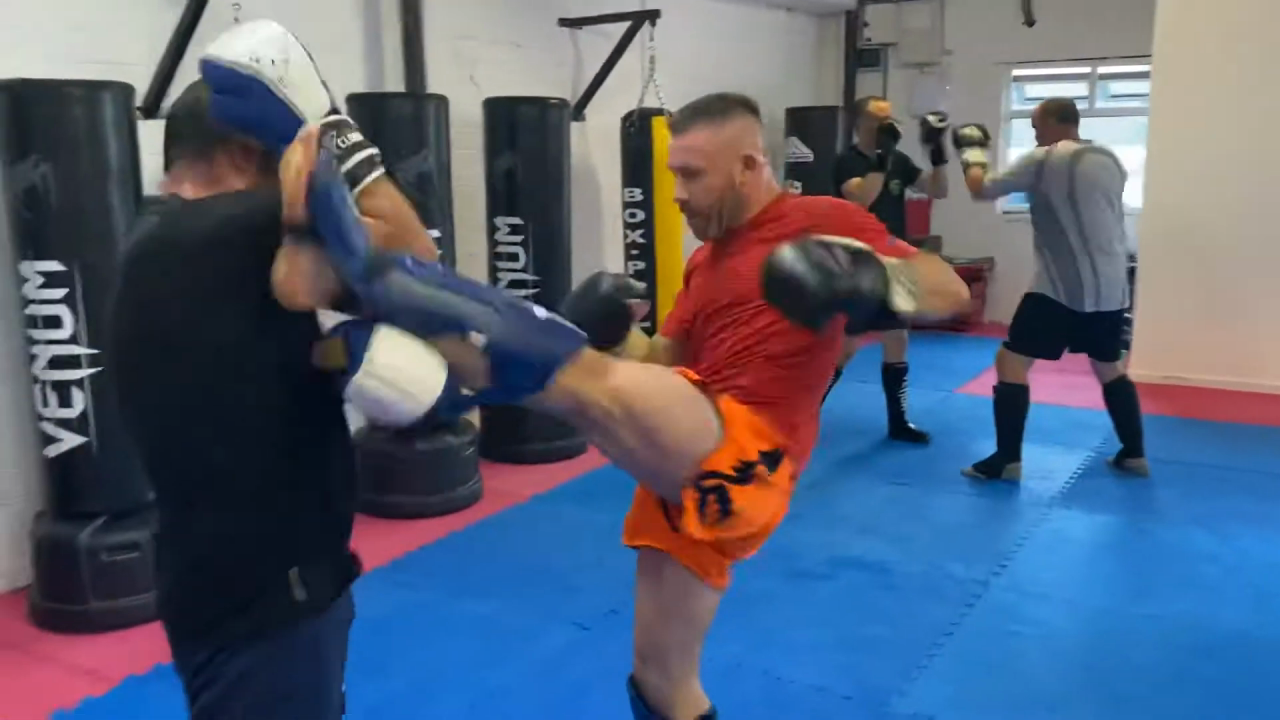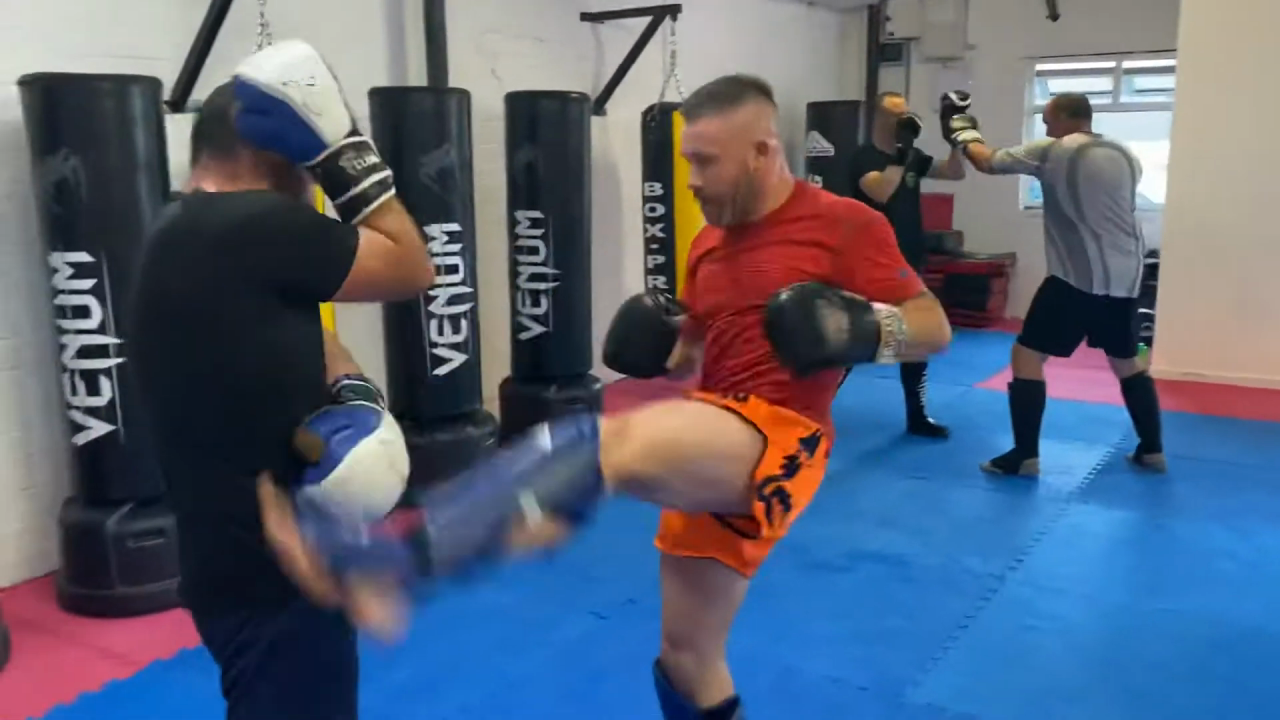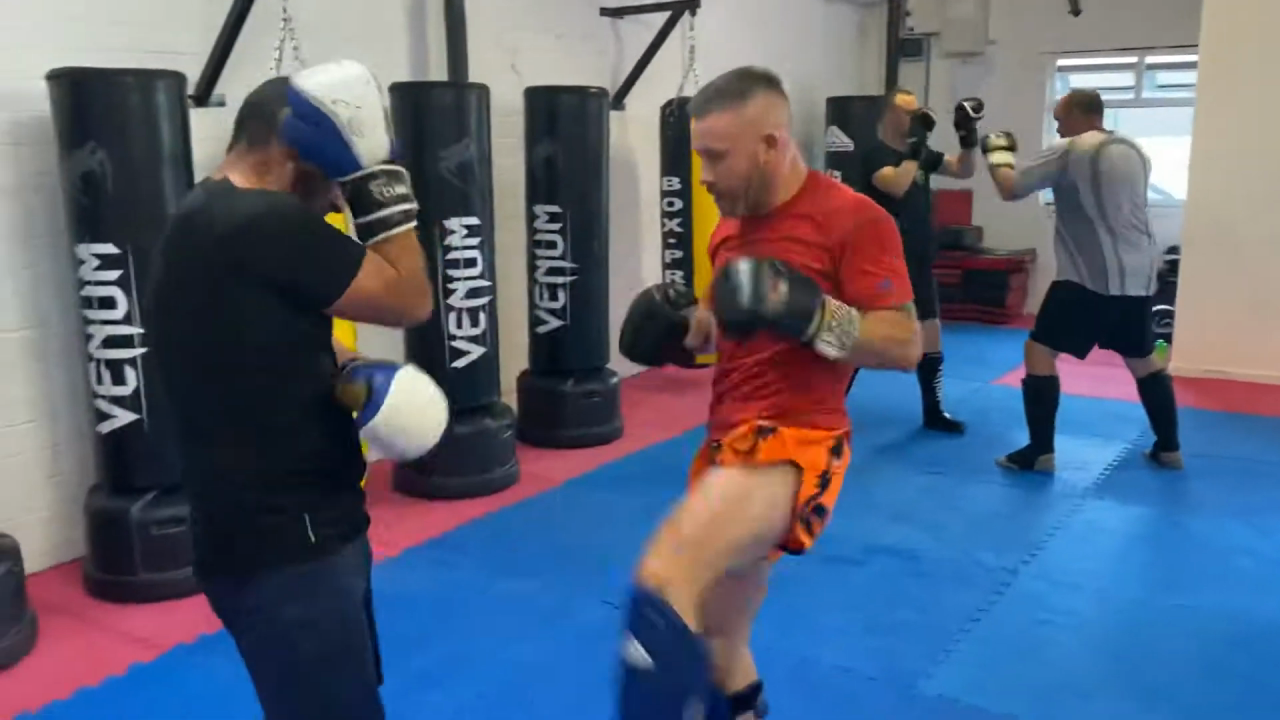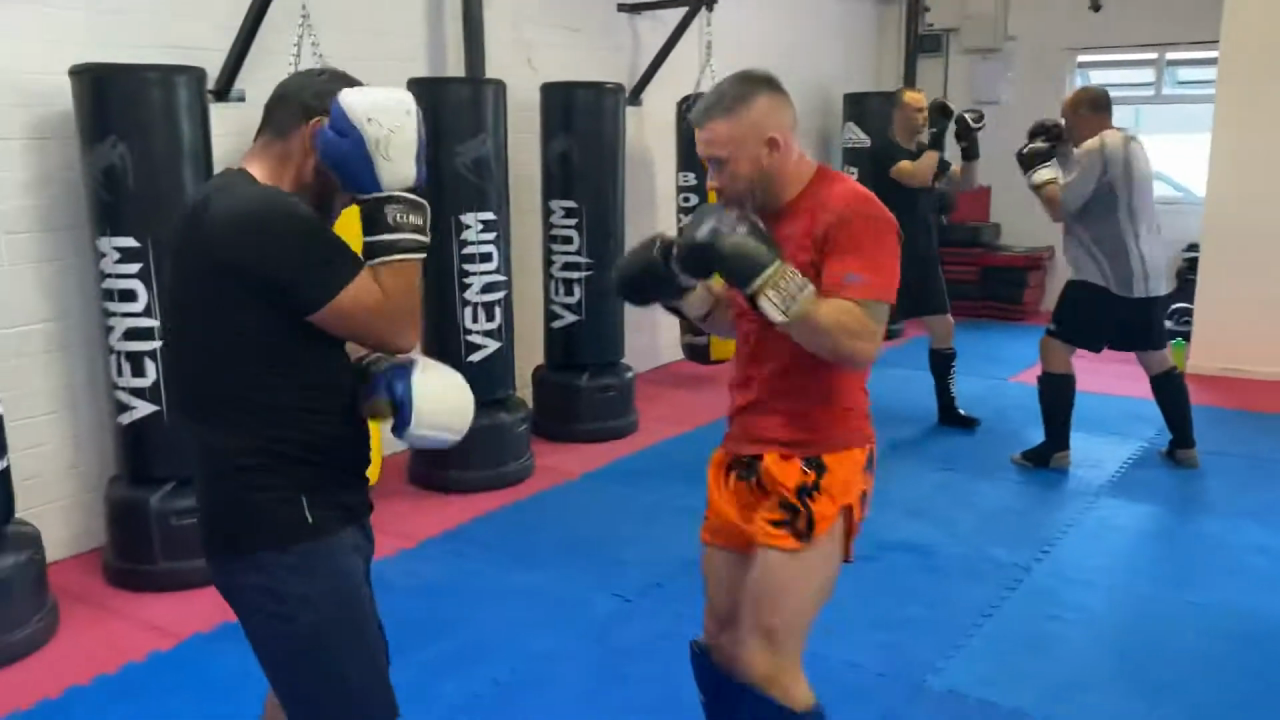
dt=0.1s
person 1, frame 1
left shoulder: (824, 222)
right shoulder: (706, 262)
left elbow: (947, 290)
right elbow: (662, 359)
left wrist: (871, 280)
right wrist: (616, 327)
left hip: (738, 449)
right hip: (693, 467)
left knee: (578, 379)
right knee: (661, 674)
person 1, frame 2
left shoulder: (846, 225)
right shoulder: (712, 243)
left elbow: (933, 327)
left wrist: (869, 328)
right wrist: (674, 342)
left hip: (774, 444)
right hip: (725, 476)
left knee: (602, 442)
right knee: (687, 657)
left ankle: (404, 551)
person 1, frame 3
left shoulder: (853, 221)
right shoulder: (730, 227)
left elbow: (903, 346)
left wrist: (809, 318)
right wrist: (687, 324)
left hip: (791, 448)
right hip: (732, 447)
left knee: (664, 579)
right knee: (713, 643)
person 1, frame 4
left shoulder: (851, 213)
right shoulder: (754, 211)
left elbow: (860, 342)
left wrist: (763, 271)
right wrist: (687, 294)
left hip: (818, 460)
right hip: (747, 453)
left knee: (766, 663)
right knee: (721, 638)
person 2, frame 1
left shoulder: (179, 242)
right shoulder: (218, 236)
right elbow: (410, 257)
left wrist: (354, 357)
left hip: (278, 578)
right hip: (259, 593)
person 2, frame 2
left shoulder: (199, 239)
right shoulder: (251, 225)
left elbow: (287, 358)
right elbow: (410, 270)
right wrist: (339, 148)
left hip: (259, 547)
right hip: (274, 564)
person 2, frame 3
left shoulder: (213, 225)
right shoulder: (259, 222)
left elbow: (298, 349)
right elbow: (408, 298)
left wrist: (362, 381)
right wrist: (371, 165)
left hip: (278, 529)
right hip: (283, 543)
person 2, frame 4
left shoulder: (257, 213)
right shoulder: (261, 221)
left elbow: (315, 355)
right elbow: (393, 326)
left wrist: (375, 379)
right wrist: (393, 191)
left hip: (302, 513)
right hip: (284, 527)
person 3, frame 1
left shoulder: (1043, 160)
right shoulder: (1110, 160)
left elbow: (981, 189)
left wrist: (972, 149)
left hip: (1061, 287)
right hip: (1110, 288)
left knee: (1011, 362)
right knee: (1110, 368)
left ankle: (1006, 459)
right ankle: (1134, 454)
person 3, frame 2
left shoulder: (1052, 151)
right shoulder: (1124, 156)
left elbow: (988, 162)
left wrist: (960, 126)
left hip: (1077, 278)
right hip: (1124, 278)
left knee: (1026, 357)
right knee: (1127, 362)
left ankle: (1024, 455)
right ankle: (1151, 449)
person 3, frame 3
left shoulder: (1070, 151)
right shoulder: (1134, 152)
left elbow: (1010, 188)
left wrist: (996, 148)
left hip: (1089, 279)
right hip: (1138, 277)
left knee: (1039, 353)
right knee: (1142, 361)
left ankle: (1040, 450)
right ankle: (1169, 447)
person 3, frame 4
left shoulder: (1098, 149)
right shoulder: (1125, 145)
left elbow: (1058, 208)
left wrist: (1039, 166)
right wrist: (1049, 151)
left hip: (1103, 278)
right hip: (1145, 279)
left knee: (1054, 350)
right knee: (1155, 359)
left ankle: (1055, 449)
right ankle: (1184, 445)
person 4, frame 1
left shoulder: (898, 160)
right shoulder: (847, 162)
left elbow: (938, 190)
right elbow: (862, 200)
left wrist: (937, 150)
right wrist: (882, 158)
left knee: (897, 342)
right knee: (843, 347)
left ankle: (898, 422)
person 4, frame 2
left shoulder: (911, 156)
right shoulder: (864, 157)
left elbow: (956, 173)
right elbow: (881, 192)
right wrist: (902, 150)
left hip: (906, 265)
left ankle: (917, 417)
person 4, frame 3
left shoulder: (921, 153)
right shoulder: (875, 155)
left elbow: (964, 171)
right elbow: (897, 187)
left wrist: (968, 136)
right wrist: (916, 145)
left hip: (916, 262)
left knee: (931, 333)
left ankle: (933, 412)
person 4, frame 4
left shoulder: (927, 150)
right shoulder: (884, 152)
left elbow: (965, 184)
right elbow: (919, 178)
left wrist: (970, 148)
right wrist: (938, 135)
left hip: (923, 258)
left knee: (943, 328)
left ankle: (948, 408)
